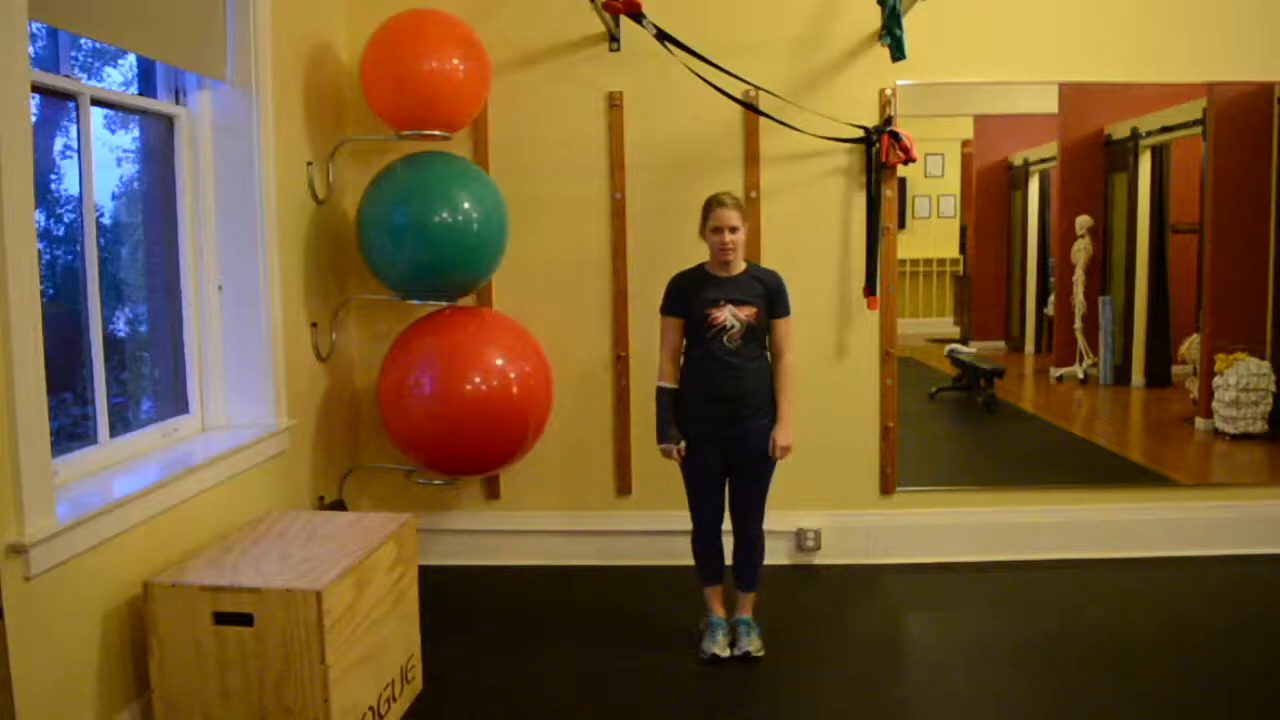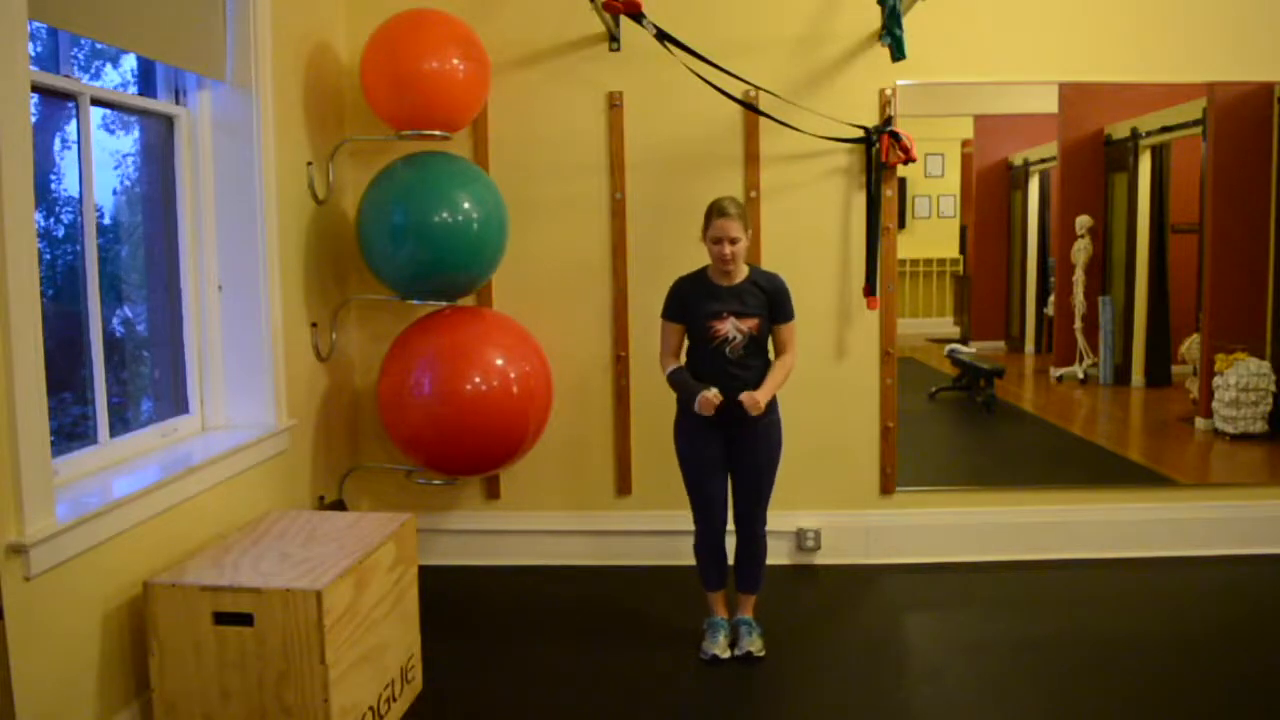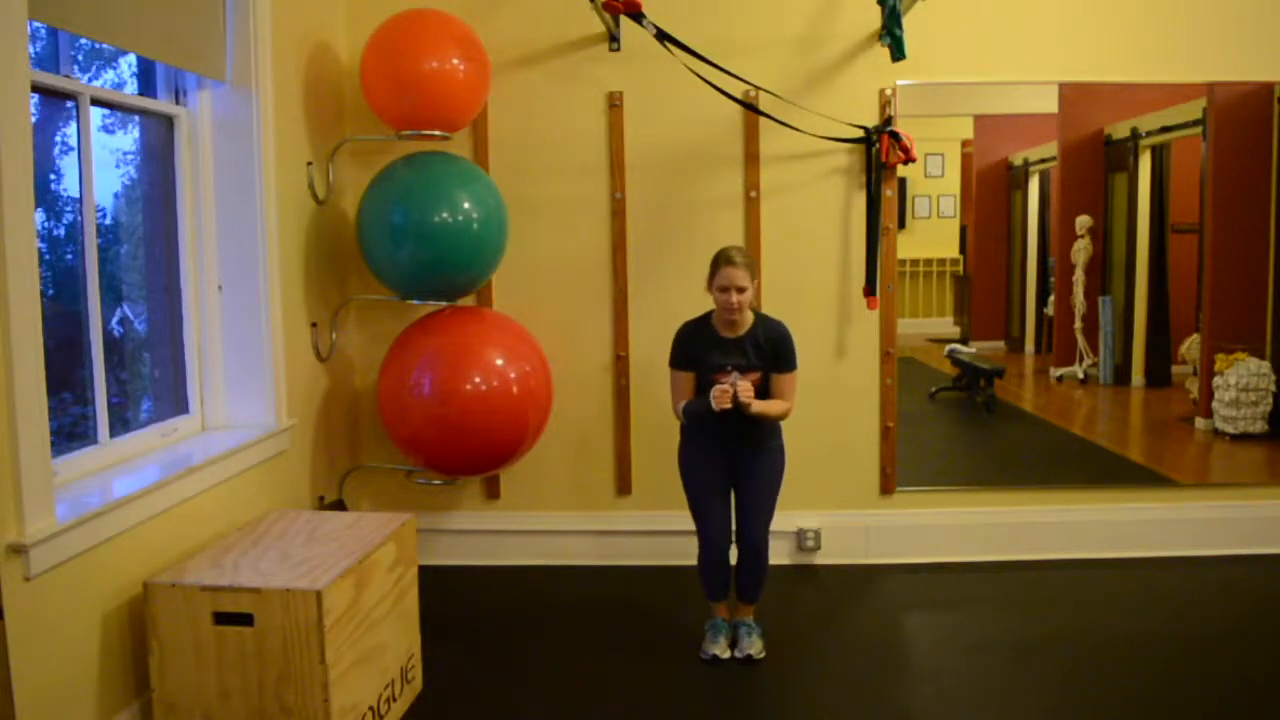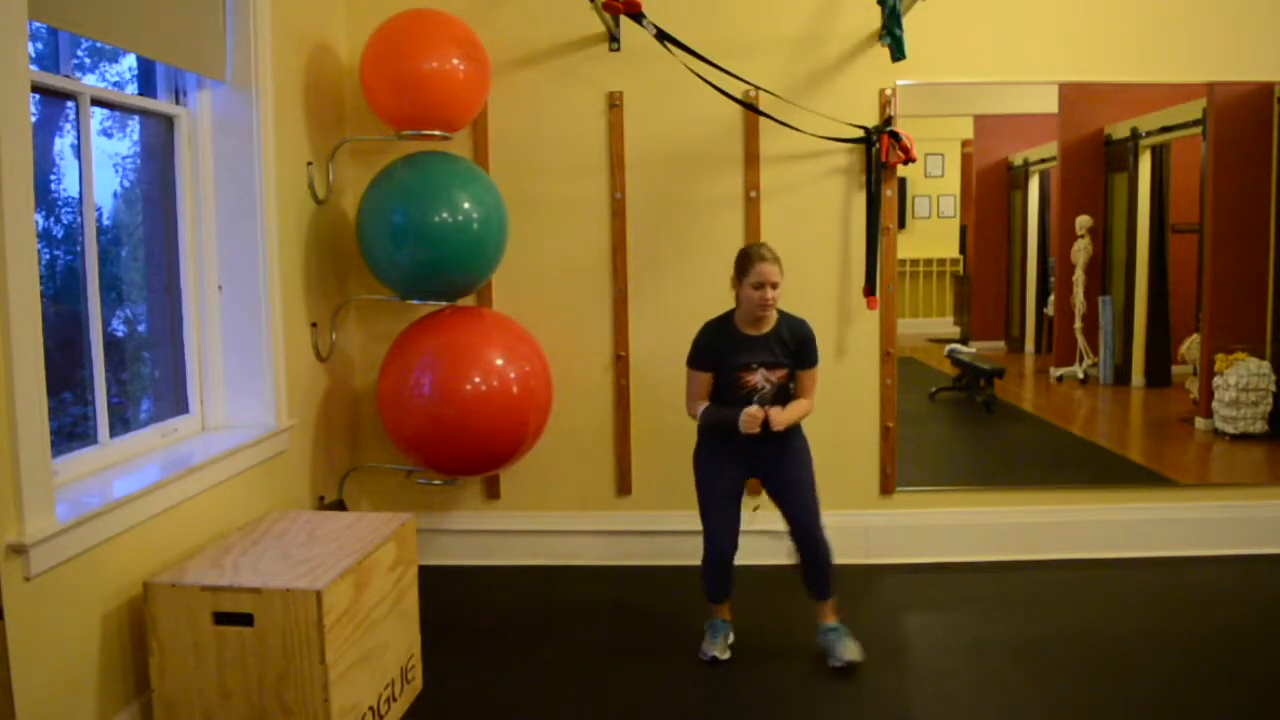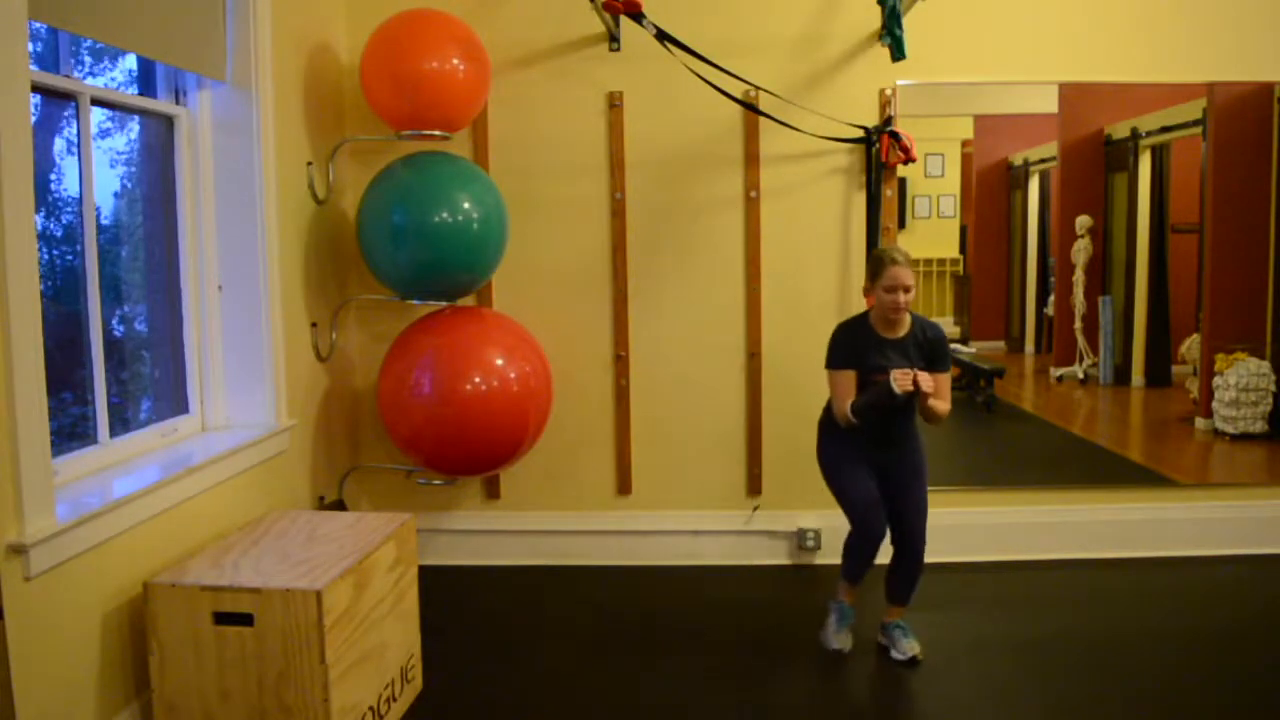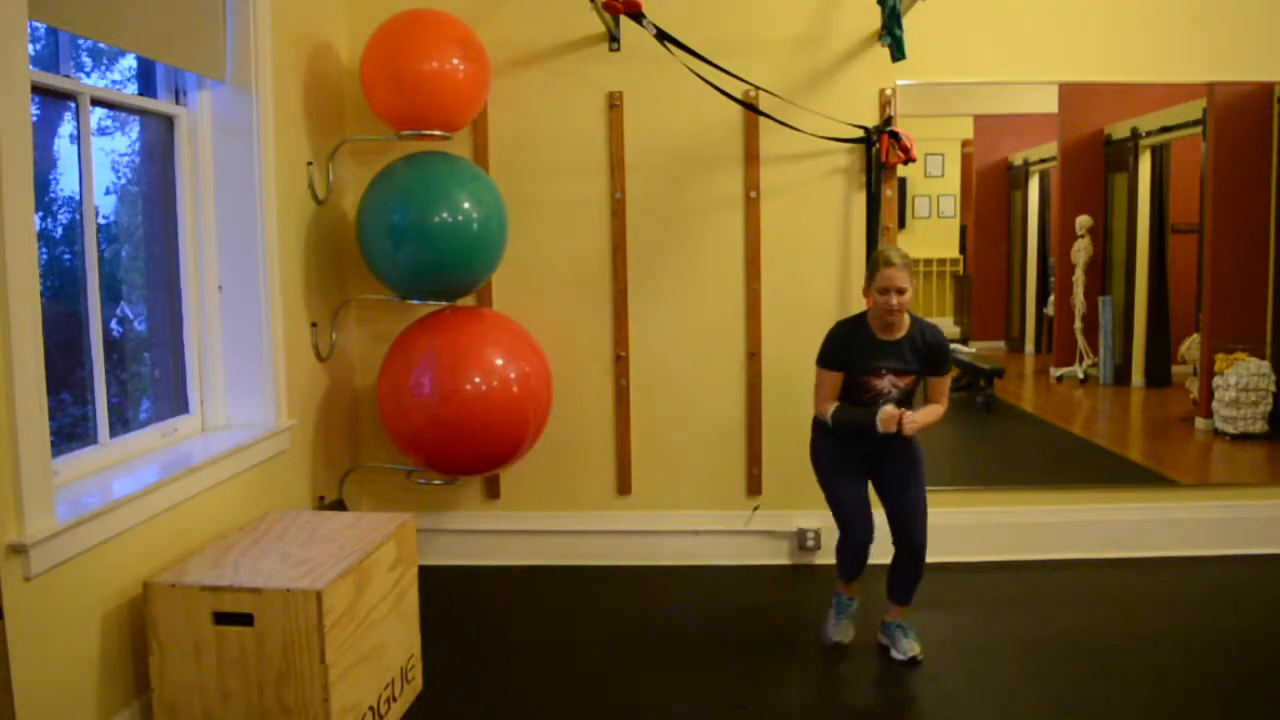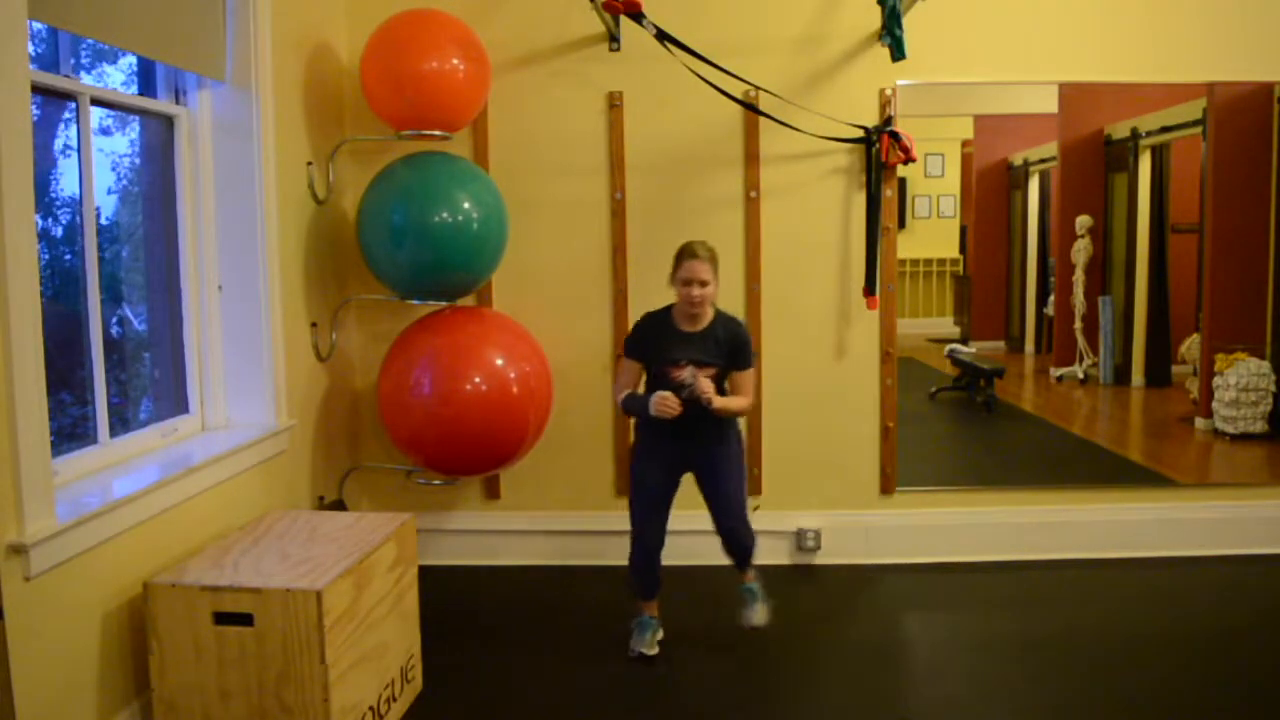
dt=0.7s
person 1, frame 1
left shoulder: (768, 283)
right shoulder: (684, 286)
left elbow: (782, 357)
right elbow: (669, 360)
left wrist: (784, 420)
right wrist: (667, 426)
left hip: (754, 422)
right hip: (700, 423)
left knee: (748, 521)
right knee: (706, 520)
left ankle: (745, 616)
right ankle: (714, 616)
person 1, frame 2
left shoulder: (770, 287)
right shoulder: (685, 290)
left elbow: (786, 353)
right elbow: (670, 358)
left wrist: (764, 392)
right wrist: (693, 392)
left hip: (755, 422)
right hip: (701, 422)
left knee: (751, 522)
right knee: (709, 523)
left ankle: (746, 617)
right ankle: (717, 618)
person 1, frame 3
left shoulder: (775, 335)
right shoulder: (690, 336)
left elbow: (785, 404)
right elbow: (681, 406)
left wrist: (752, 404)
right wrist: (708, 404)
left hip: (760, 448)
right hip: (704, 448)
left knee: (753, 539)
right knee: (714, 540)
left ankle: (746, 619)
right ankle: (719, 619)
person 1, frame 4
left shoulder: (797, 332)
right shoulder: (712, 336)
left elbow: (806, 397)
right elbow: (696, 405)
left wrist: (785, 415)
right wrist: (733, 418)
left hip: (783, 444)
right hip: (722, 449)
left knee: (809, 534)
right knee: (720, 544)
left ankle: (829, 625)
right ankle: (719, 623)
person 1, frame 5
left shoulder: (931, 337)
right shoulder: (848, 336)
left elbow: (941, 412)
right elbow: (844, 412)
left wrist: (926, 396)
right wrist: (887, 391)
left hip: (900, 443)
right hip: (846, 444)
left knee: (913, 539)
right knee: (871, 523)
left ankle: (893, 623)
right ankle: (842, 602)
person 1, frame 6
left shoulder: (931, 339)
right shoulder: (844, 336)
left elbow: (938, 405)
right elbow: (824, 408)
left wrist: (916, 418)
right wrist: (871, 418)
left hip: (896, 446)
right hip: (839, 446)
left knee: (913, 540)
right knee: (858, 532)
left ankle: (894, 623)
right ankle: (845, 596)
person 1, frame 7
left shoulder: (733, 332)
right shoulder: (648, 329)
left elbow: (744, 402)
right elbow: (622, 394)
left wrist: (714, 400)
right wrist: (647, 404)
left hip: (715, 438)
right hip: (658, 441)
left knee: (733, 526)
right knee: (645, 539)
left ankle: (748, 579)
right ankle: (647, 616)
